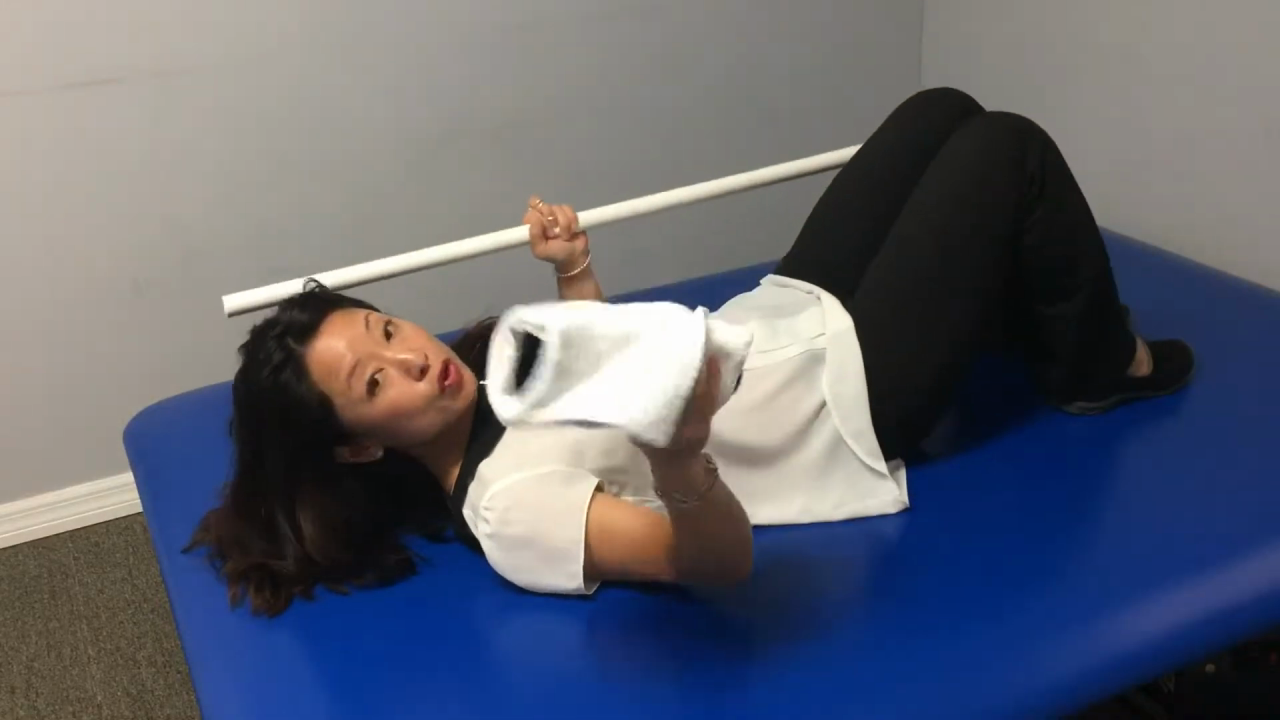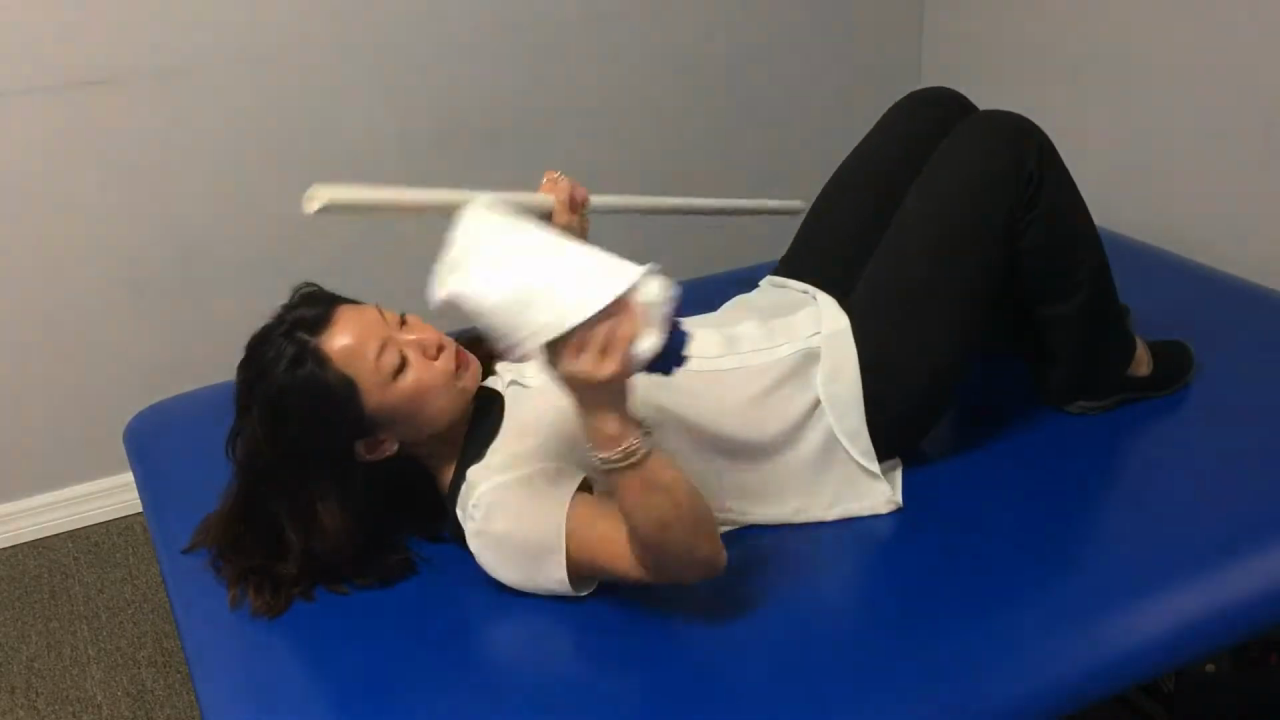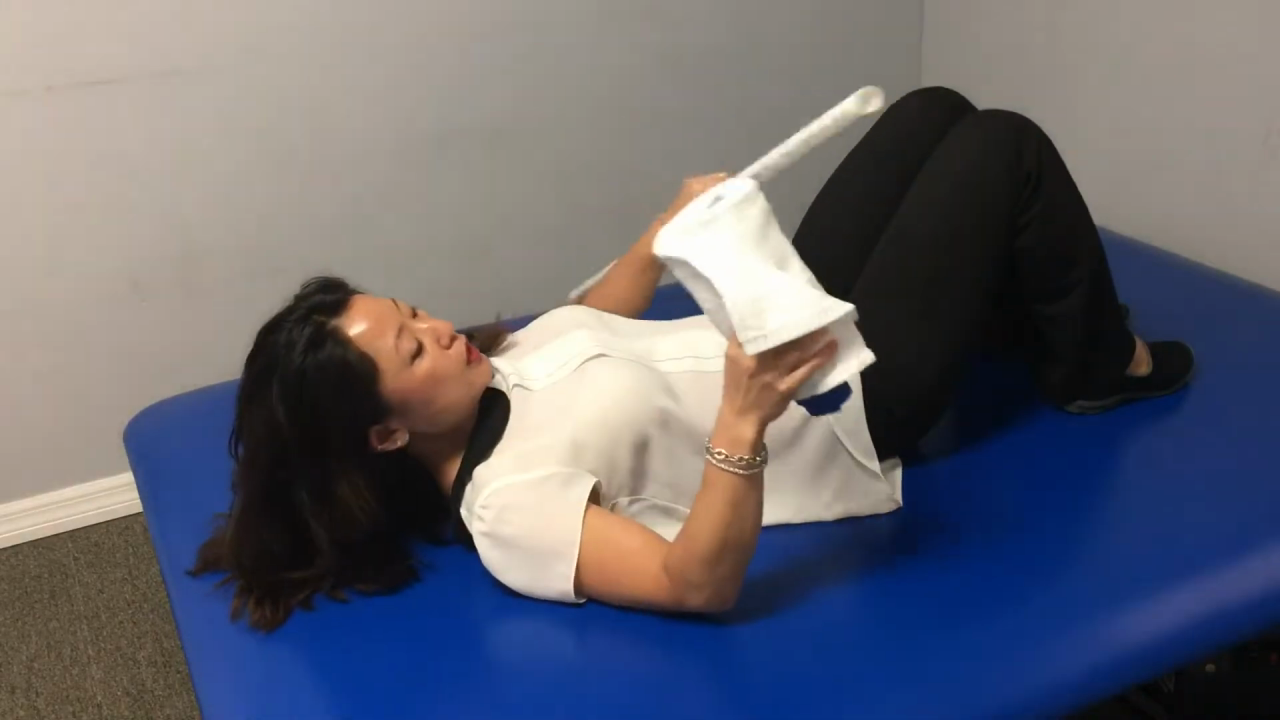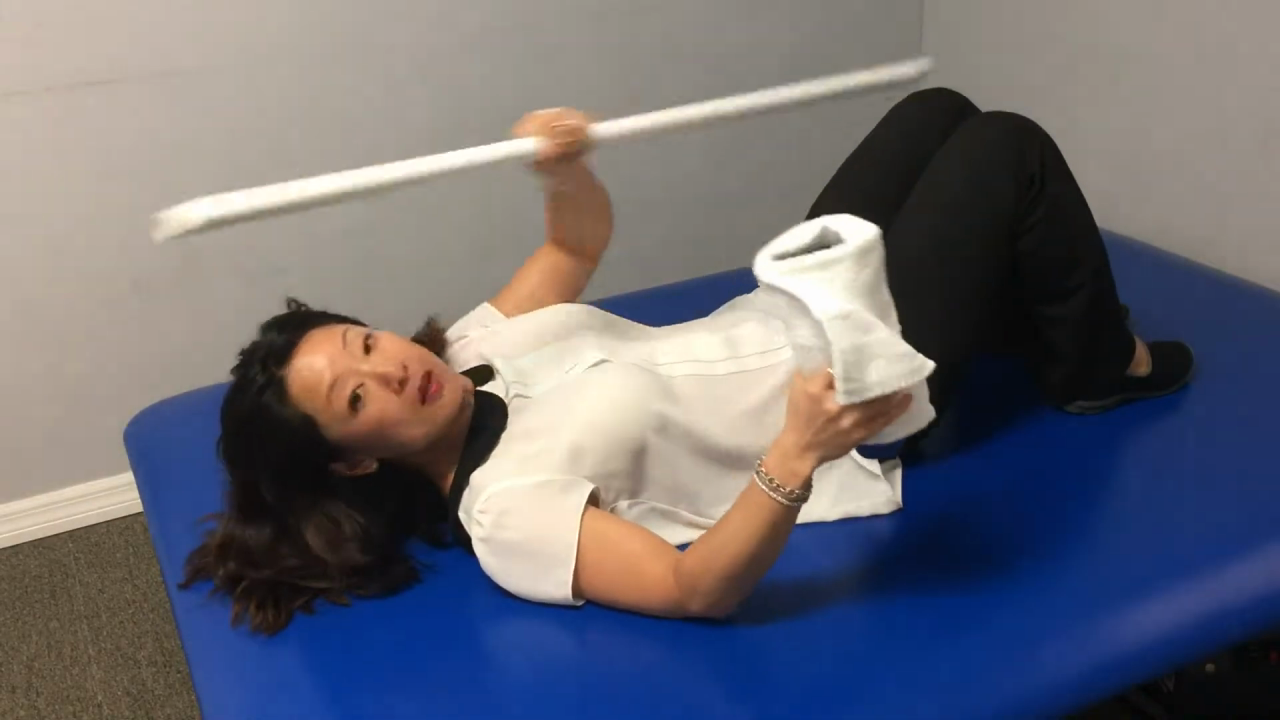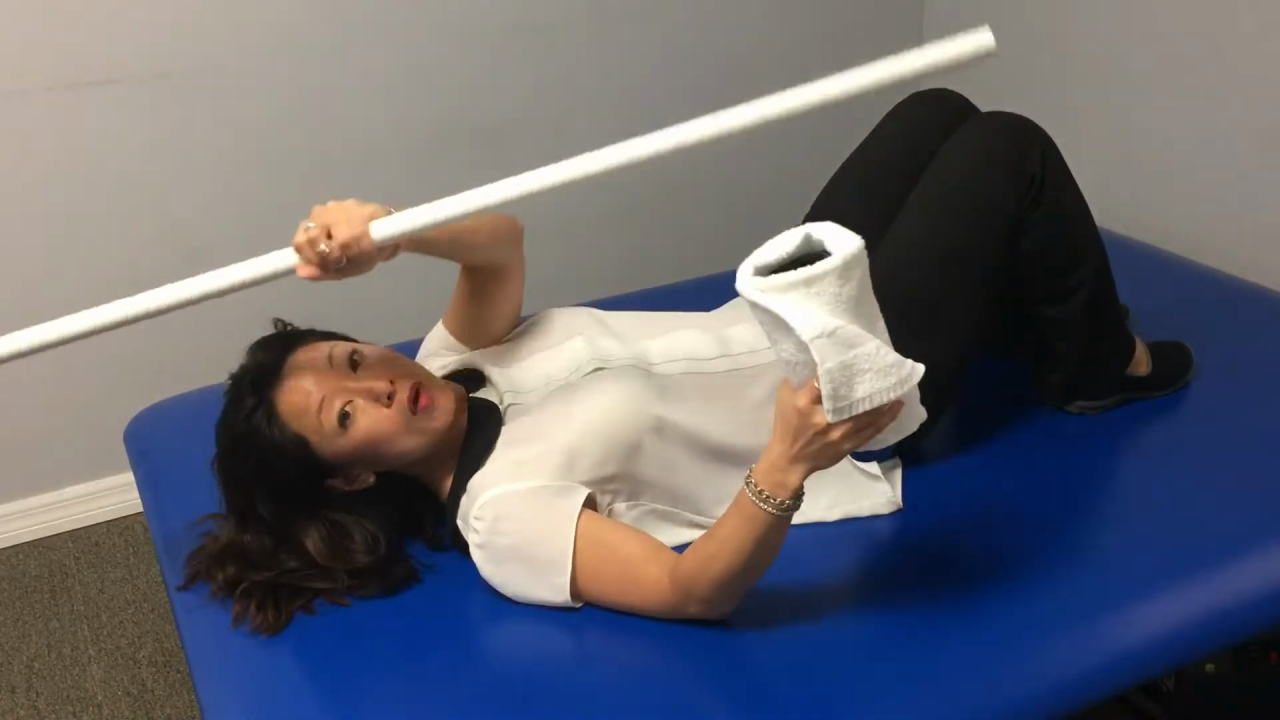
dt=0.5s
person 1, frame 1
left shoulder: (491, 361)
right shoulder: (510, 509)
right elbow: (721, 554)
left wrist: (573, 274)
right wrist: (677, 450)
left hip: (789, 313)
right hip: (859, 392)
left knee: (945, 115)
right knee: (1010, 149)
left ankle: (1039, 322)
right ankle: (1096, 368)
person 1, frame 2
left shoulder: (477, 380)
right shoulder: (500, 509)
right elbow: (690, 552)
left wrist: (568, 250)
right wrist: (602, 412)
left hip: (790, 315)
right hip: (855, 396)
left knee: (937, 114)
right knee: (1005, 147)
left ankle: (1031, 320)
right ankle: (1098, 366)
person 1, frame 3
left shoulder: (483, 371)
right shoulder: (505, 509)
right elbow: (696, 587)
left wrist: (668, 231)
right wrist: (743, 420)
left hip: (801, 321)
right hip: (855, 395)
left knee: (933, 110)
right knee: (1006, 146)
left ankle: (1038, 326)
right ankle: (1097, 368)
person 1, frame 4
left shoulder: (471, 352)
right shoulder: (504, 513)
left elbow: (578, 248)
right elbow: (697, 589)
left wrist: (567, 167)
right wrist: (799, 455)
left hip: (786, 319)
right hip: (864, 394)
left knee: (940, 112)
right knee: (1009, 148)
left ankle: (1031, 325)
right ankle: (1098, 368)
person 1, frame 5
left shoulder: (453, 367)
right shoulder: (500, 521)
left elbow: (499, 242)
right elbow: (694, 591)
left wrist: (383, 229)
right wrist: (786, 468)
left knee: (945, 111)
right knee: (1008, 150)
left ankle: (1039, 324)
right ankle: (1099, 366)
